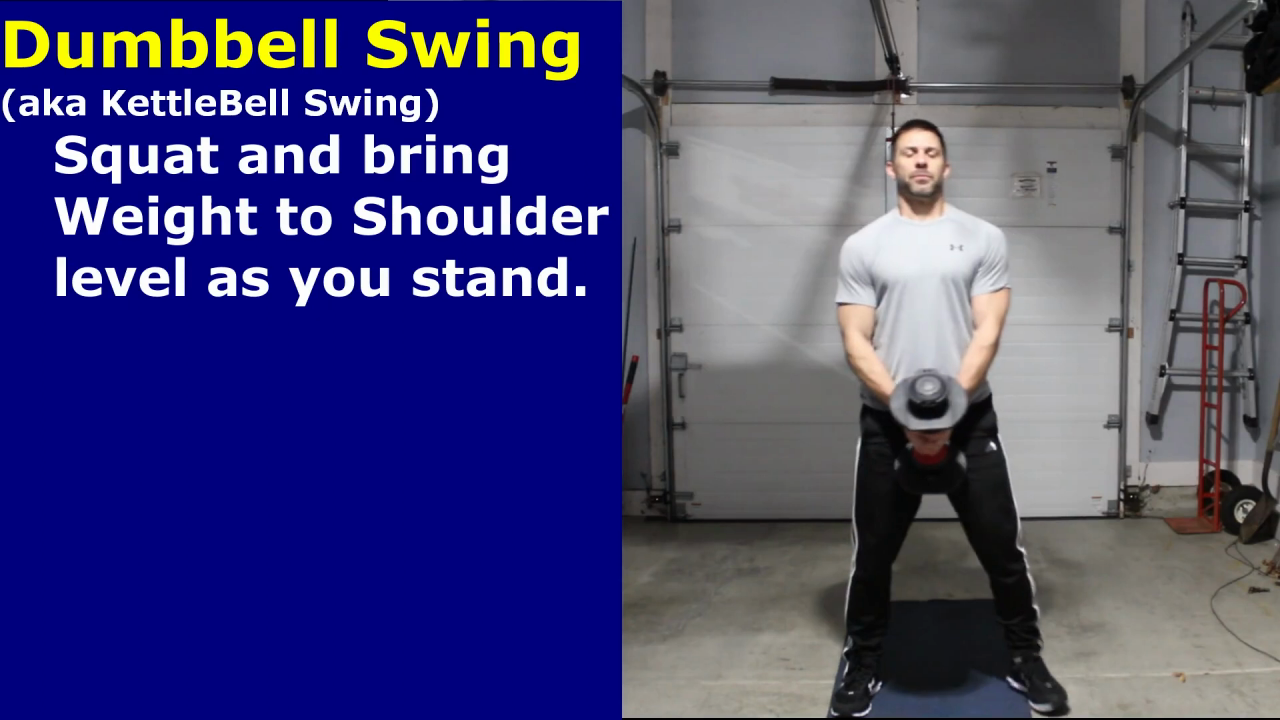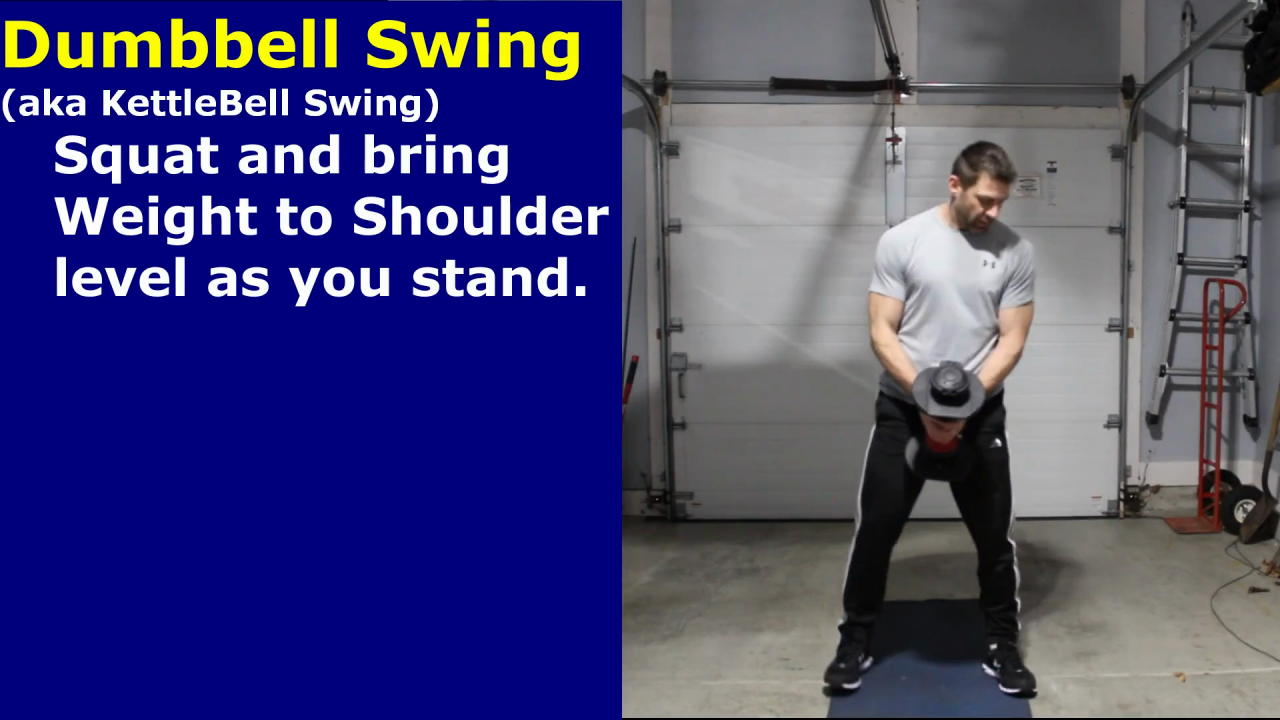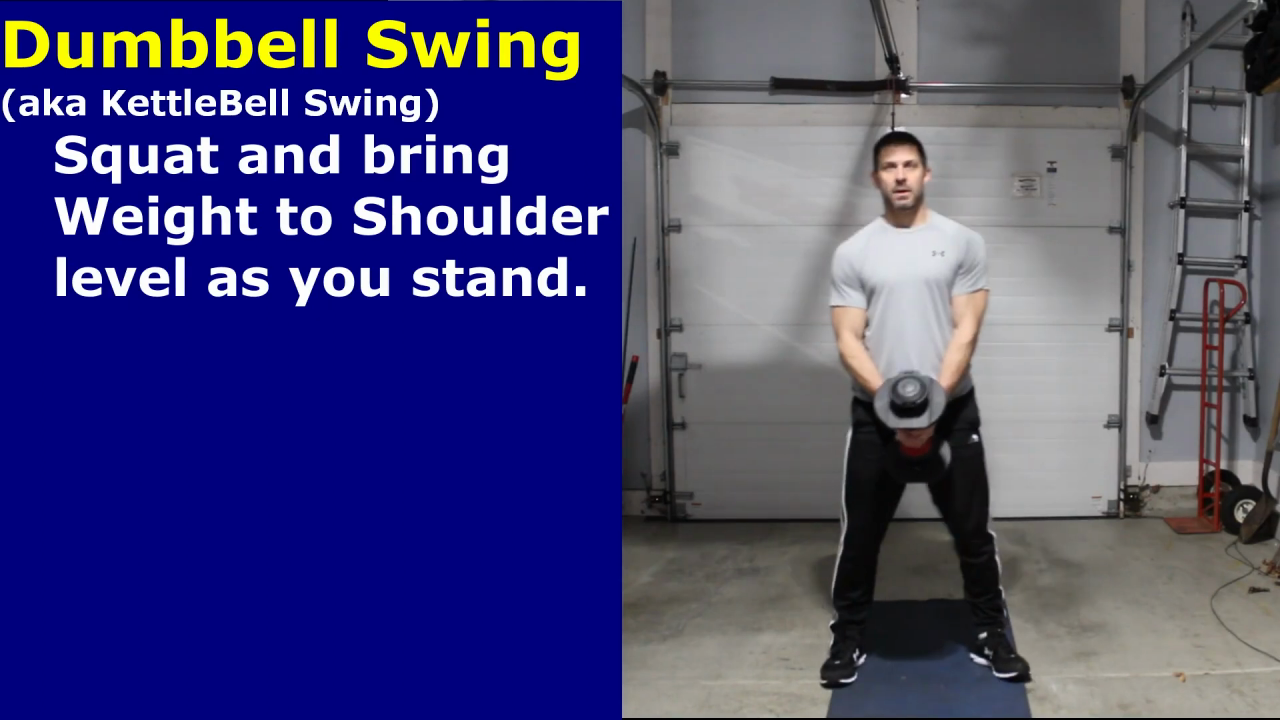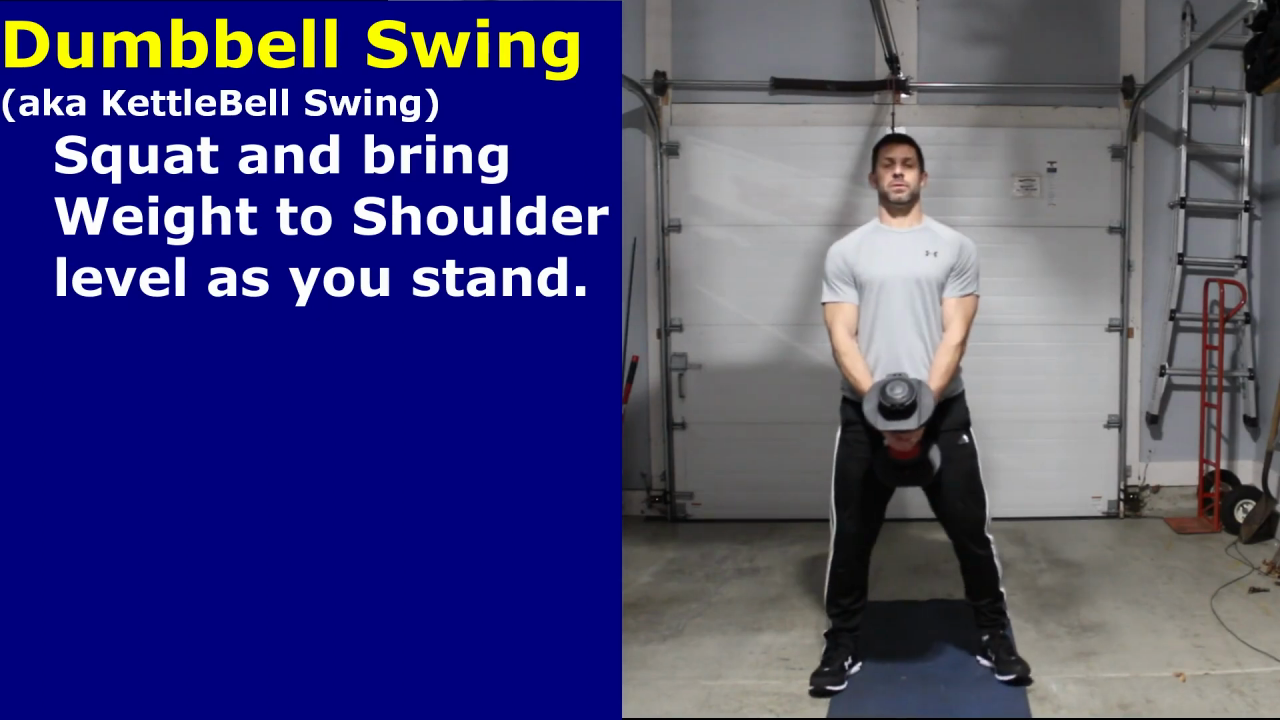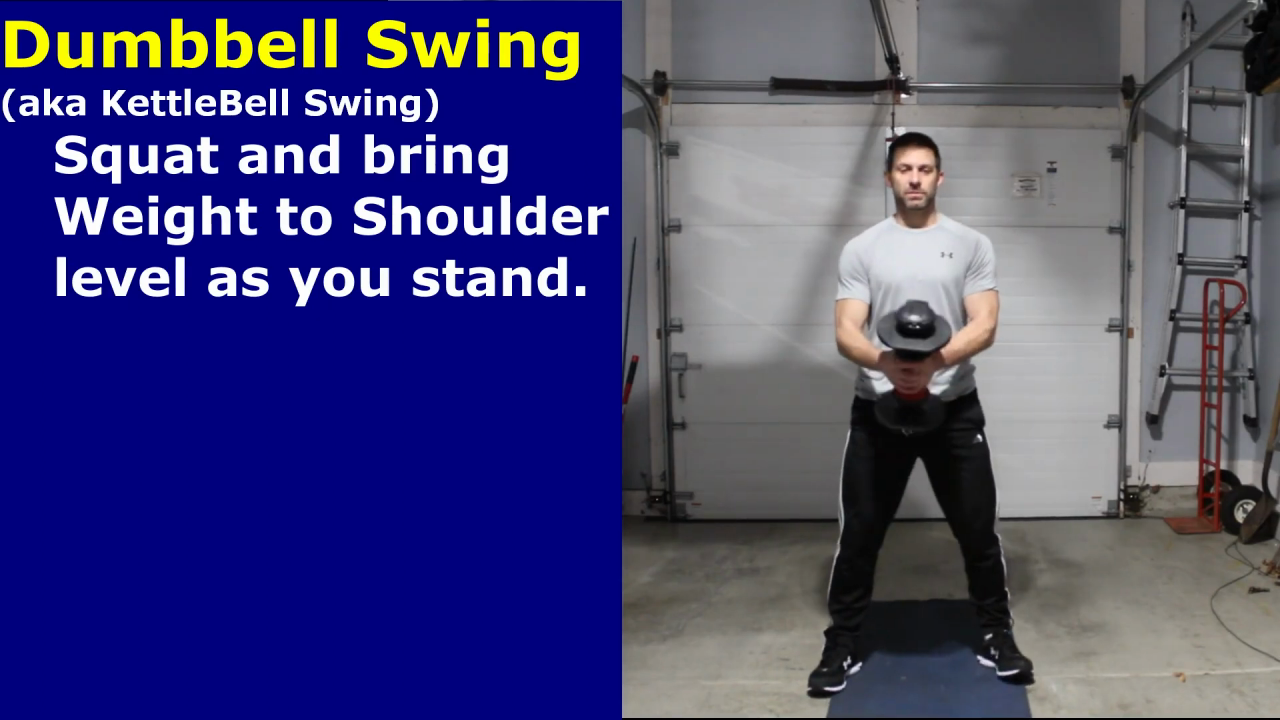
dt=0.7s
person 1, frame 1
left shoulder: (984, 238)
right shoulder: (862, 245)
left elbow: (988, 331)
right elbow: (856, 342)
left hip: (970, 417)
right hip: (887, 421)
left knee: (1002, 545)
right knee: (873, 552)
left ankle: (1026, 659)
right ankle: (863, 665)
person 1, frame 2
left shoulder: (1016, 252)
right shoulder: (901, 241)
left elbow: (1012, 339)
right elbow: (882, 331)
right wrist: (926, 398)
left hip: (980, 411)
right hip: (902, 408)
left knee: (995, 535)
right knee: (875, 530)
left ankle: (1002, 647)
right ankle: (855, 641)
person 1, frame 3
left shoulder: (963, 241)
right shoulder: (853, 252)
left elbow: (967, 330)
right elbow: (848, 340)
left hip: (953, 409)
right hip: (875, 412)
left knee: (972, 529)
right knee: (861, 531)
left ankle: (990, 635)
right ankle: (848, 638)
person 1, frame 4
left shoulder: (956, 247)
right shoulder: (845, 251)
left elbow: (955, 335)
right elbow: (842, 337)
left hip: (942, 410)
right hip: (864, 412)
left knee: (969, 529)
right knee: (852, 533)
left ankle: (993, 635)
right ankle: (842, 645)
person 1, frame 5
left shoulder: (972, 244)
right shoulder: (861, 249)
left elbow: (985, 324)
right elbow: (846, 331)
left wrist: (937, 359)
right wrist: (883, 359)
left hip: (954, 407)
right hip: (877, 408)
left knee: (978, 529)
right knee: (859, 532)
left ankle: (995, 636)
right ankle: (843, 644)
